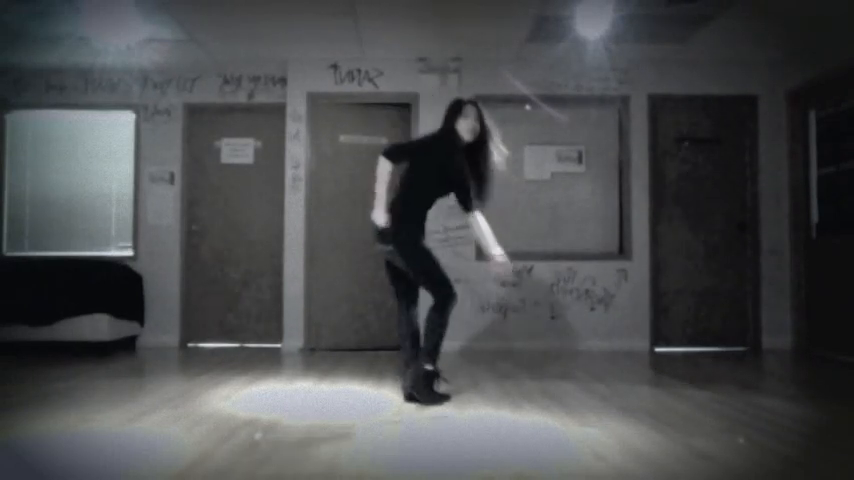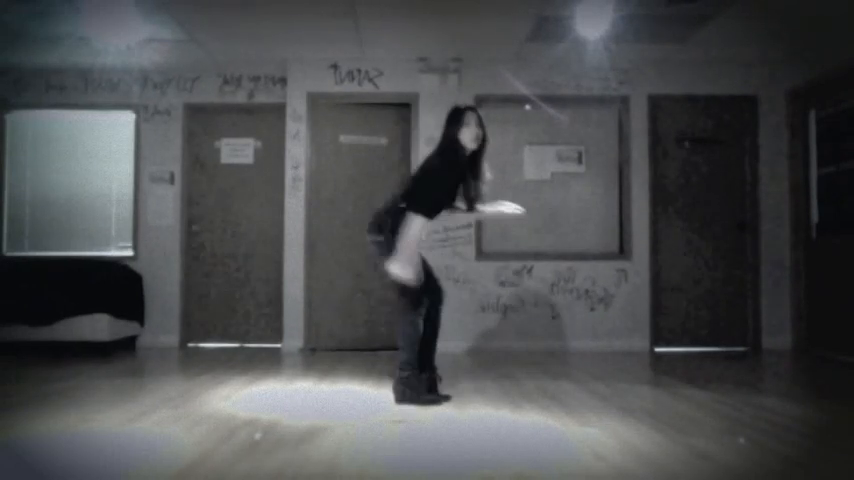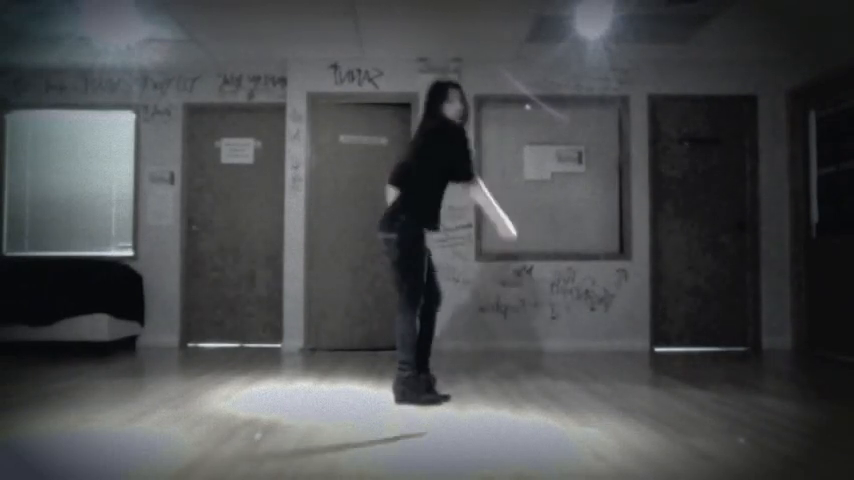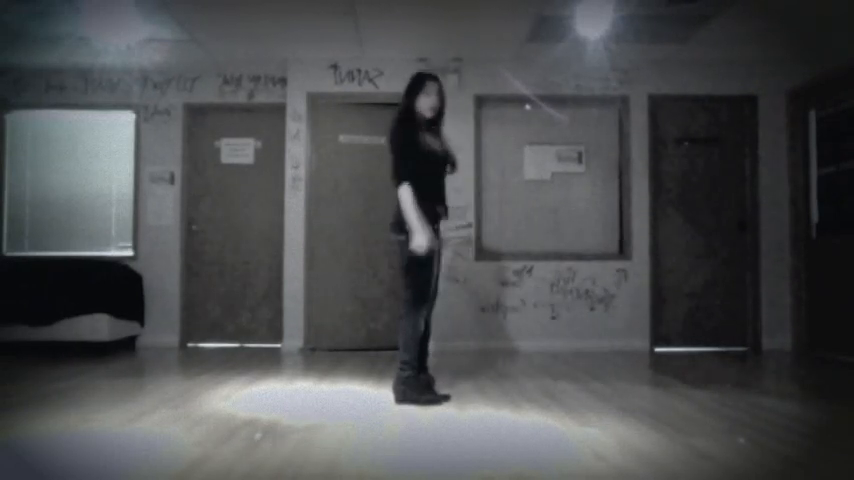
dt=0.4s
person 1, frame 1
left shoulder: (459, 164)
right shoulder: (436, 145)
left elbow: (471, 209)
right elbow: (388, 156)
left wrist: (493, 248)
right wrist: (380, 206)
left hip: (401, 235)
right hip: (399, 232)
left knee: (408, 305)
right knee: (444, 294)
left ankle: (413, 381)
right ankle: (424, 371)
person 1, frame 2
left shoulder: (458, 163)
right shoulder: (447, 161)
left elbow: (450, 205)
right elbow: (418, 209)
left hip: (394, 232)
right hip: (390, 231)
left knee: (433, 296)
right knee: (417, 301)
left ankle: (425, 377)
right ankle: (407, 383)
person 1, frame 3
left shoulder: (431, 137)
right shoulder: (448, 134)
left elbow: (393, 182)
right elbow: (470, 180)
right wrist: (499, 220)
left hip: (404, 225)
right hip: (406, 226)
left knee: (430, 299)
right knee: (412, 302)
left ankle: (419, 376)
right ankle: (407, 383)
person 1, frame 4
left shoulder: (429, 133)
right shoulder: (406, 130)
right elbow: (404, 181)
right wrist: (418, 228)
left hip: (426, 226)
right hip: (417, 226)
left knee: (424, 302)
right knee: (418, 302)
left ankle: (419, 377)
right ankle: (407, 382)
